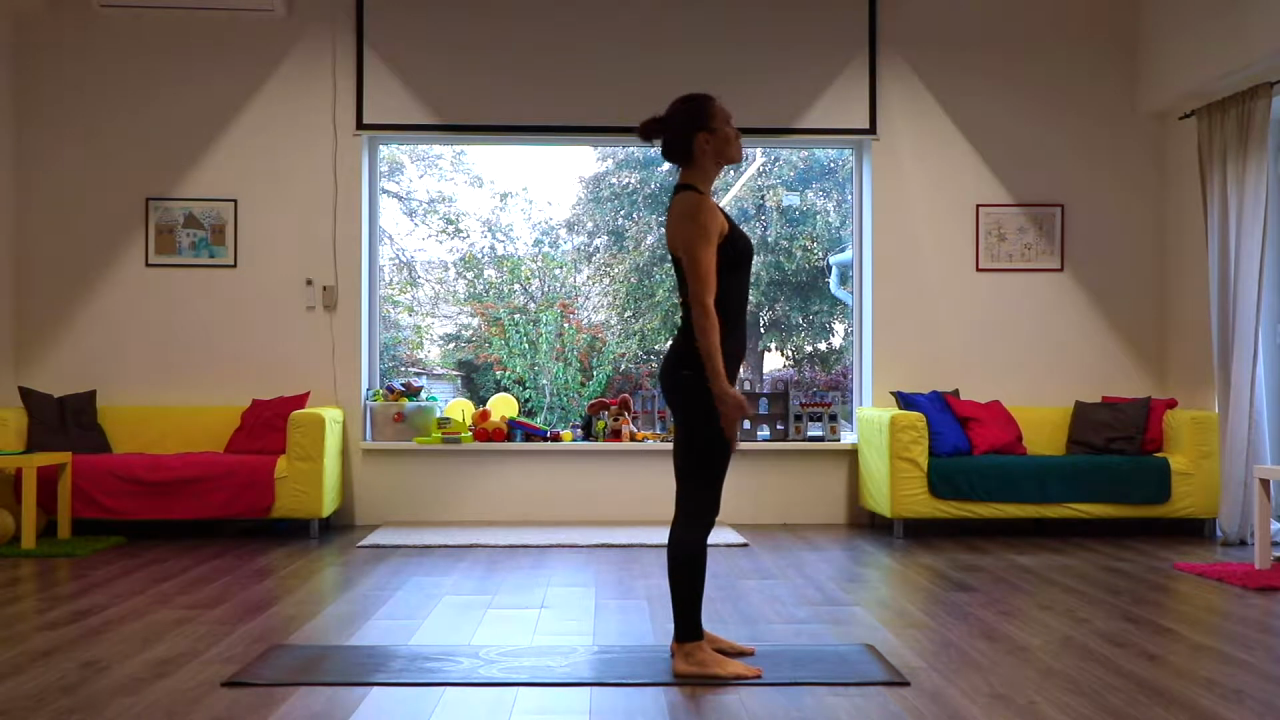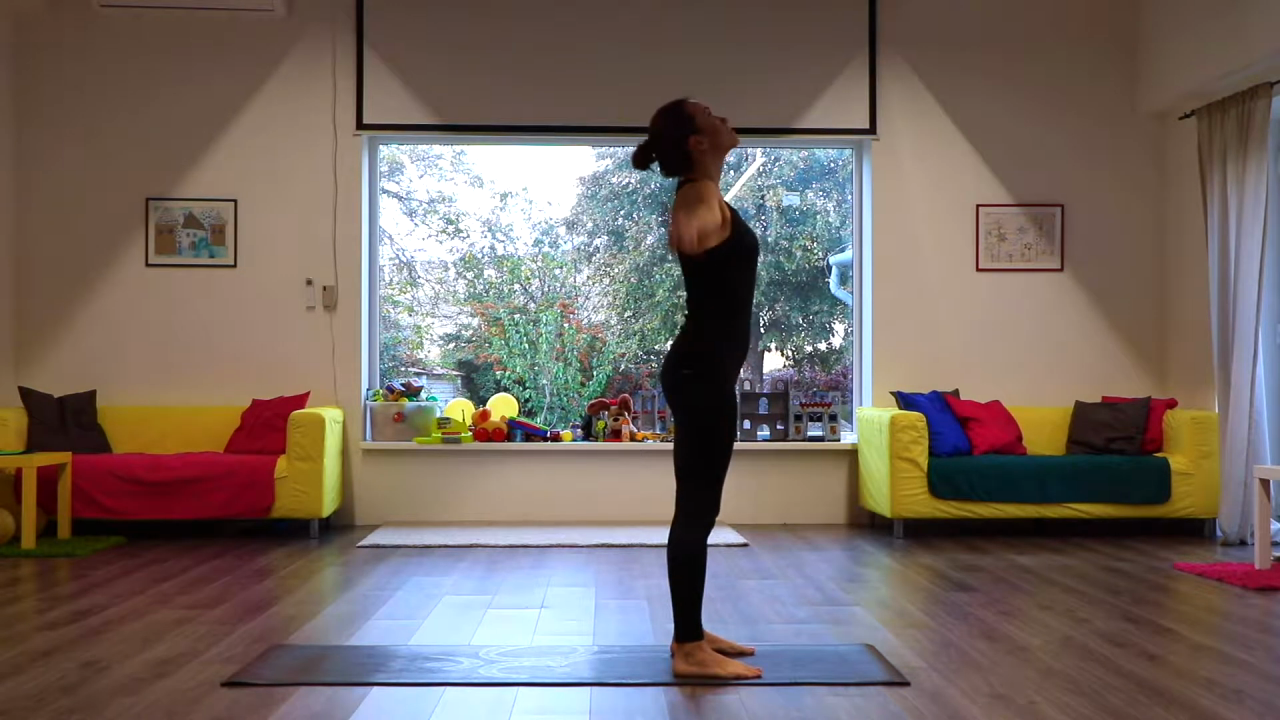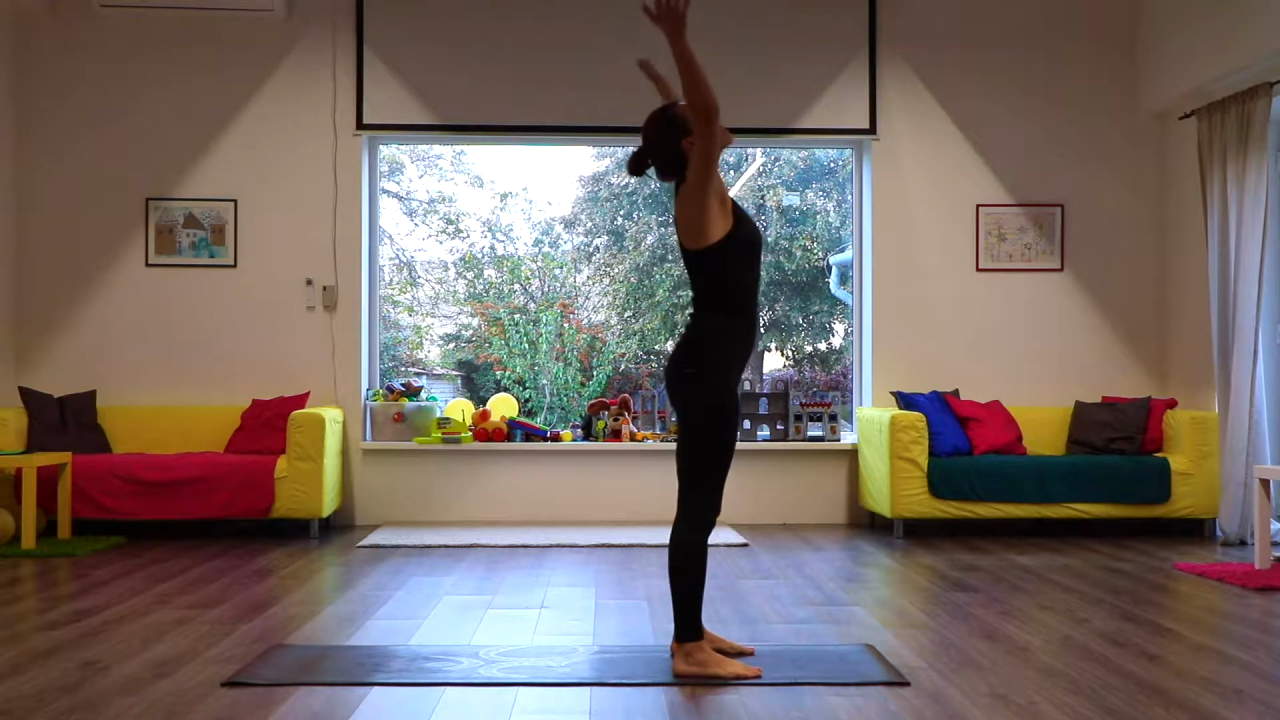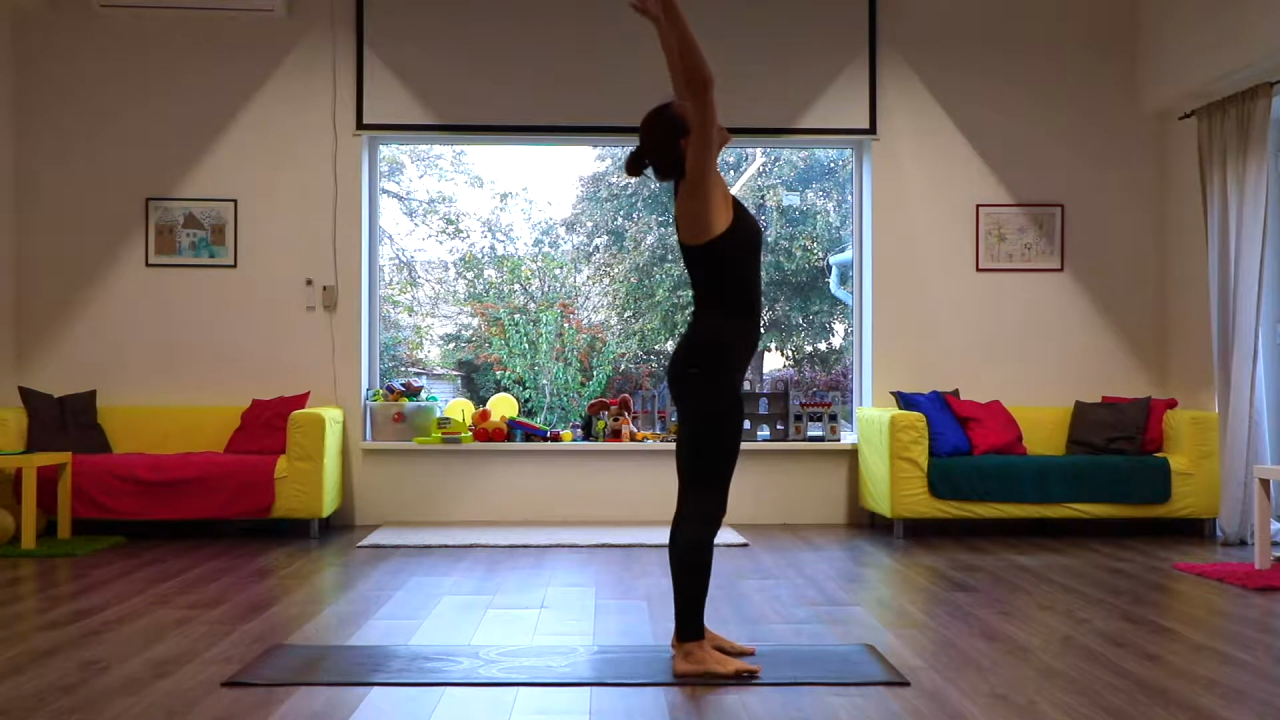
dt=0.4s
person 1, frame 1
left shoulder: (697, 201)
right shoulder: (695, 205)
right elbow: (704, 299)
right wrist: (719, 379)
left hip: (702, 369)
right hip: (700, 373)
left knee: (698, 509)
right knee: (696, 510)
left ankle: (691, 633)
right ankle: (689, 649)
person 1, frame 2
left shoulder: (705, 196)
right shoulder: (701, 195)
right elbow: (696, 218)
right wrist: (687, 229)
left hip: (705, 367)
right hip: (703, 369)
left knee: (698, 508)
right knee: (697, 510)
left ankle: (691, 633)
right ankle: (690, 650)
person 1, frame 3
left shoulder: (703, 190)
right shoulder: (700, 190)
left elbow: (693, 116)
right elbow: (706, 111)
left wrist: (657, 79)
left hip: (707, 367)
right hip: (707, 369)
left knee: (699, 507)
right knee: (698, 508)
left ankle: (691, 631)
right ankle: (690, 649)
person 1, frame 4
left shoulder: (703, 187)
right shoulder: (700, 188)
left elbow: (689, 92)
right elbow: (699, 83)
left hip: (710, 366)
right hip: (710, 369)
left knee: (701, 505)
right knee: (701, 507)
left ankle: (692, 632)
right ankle: (690, 648)
